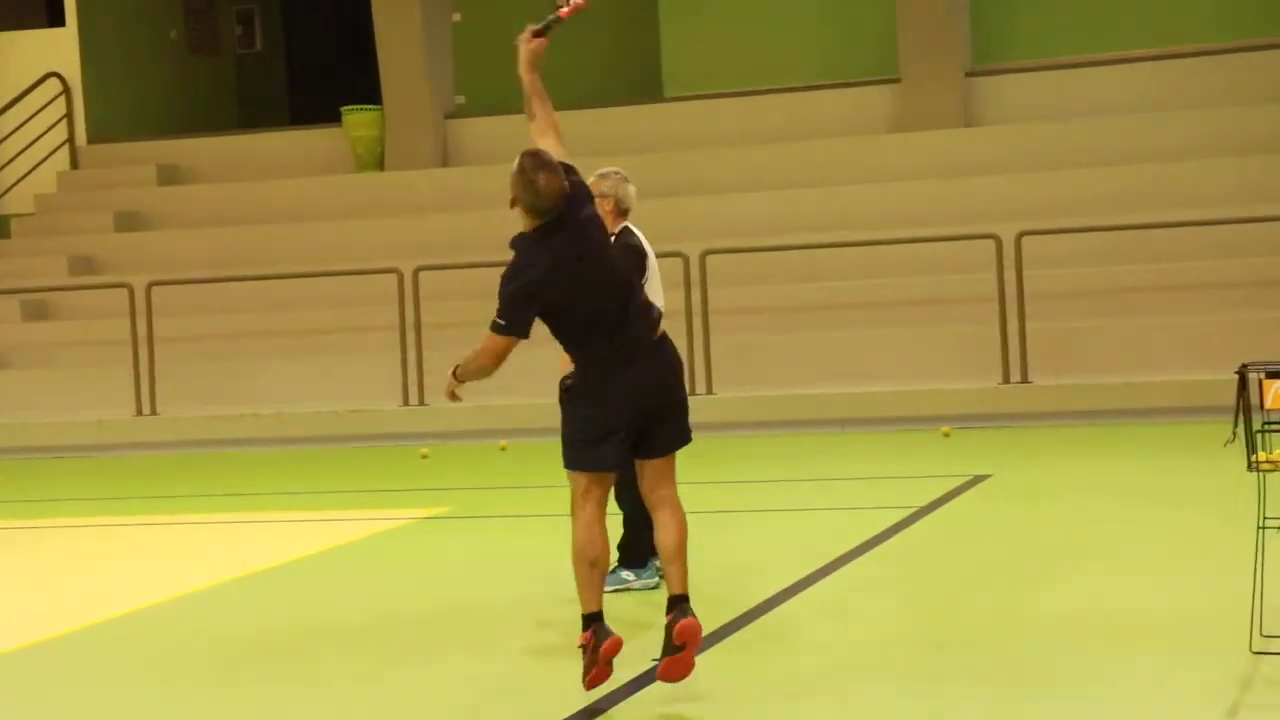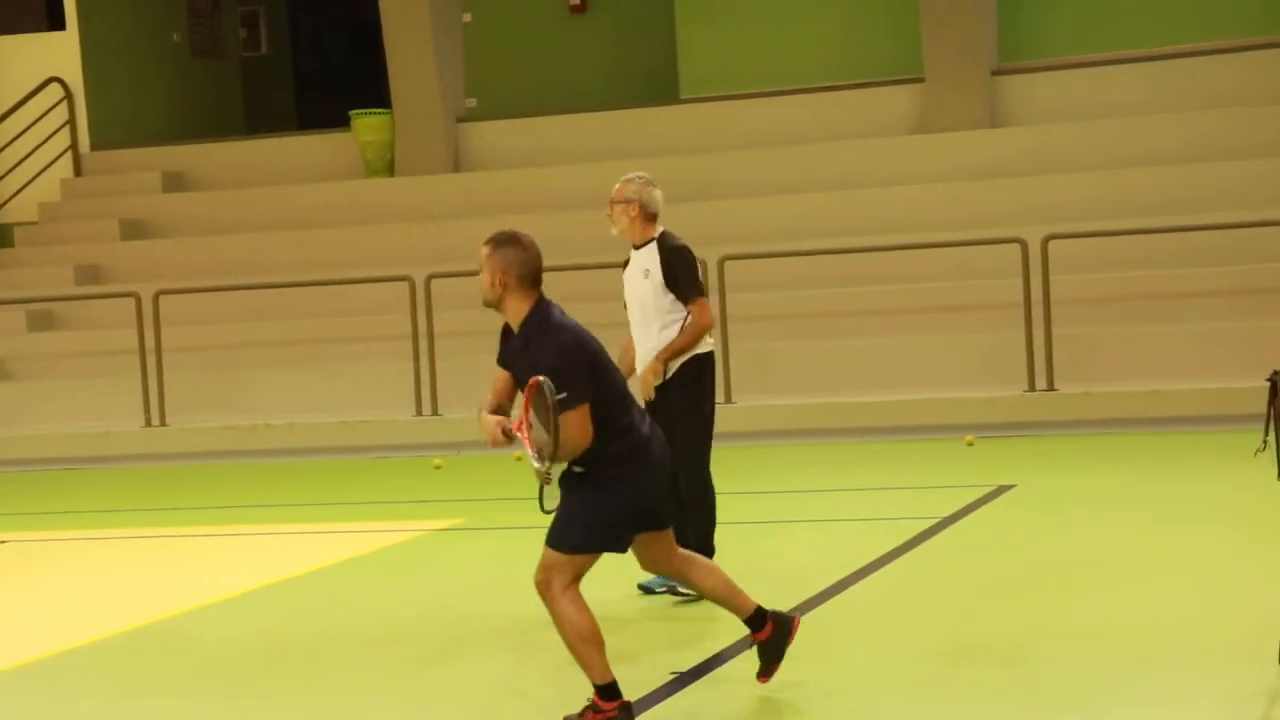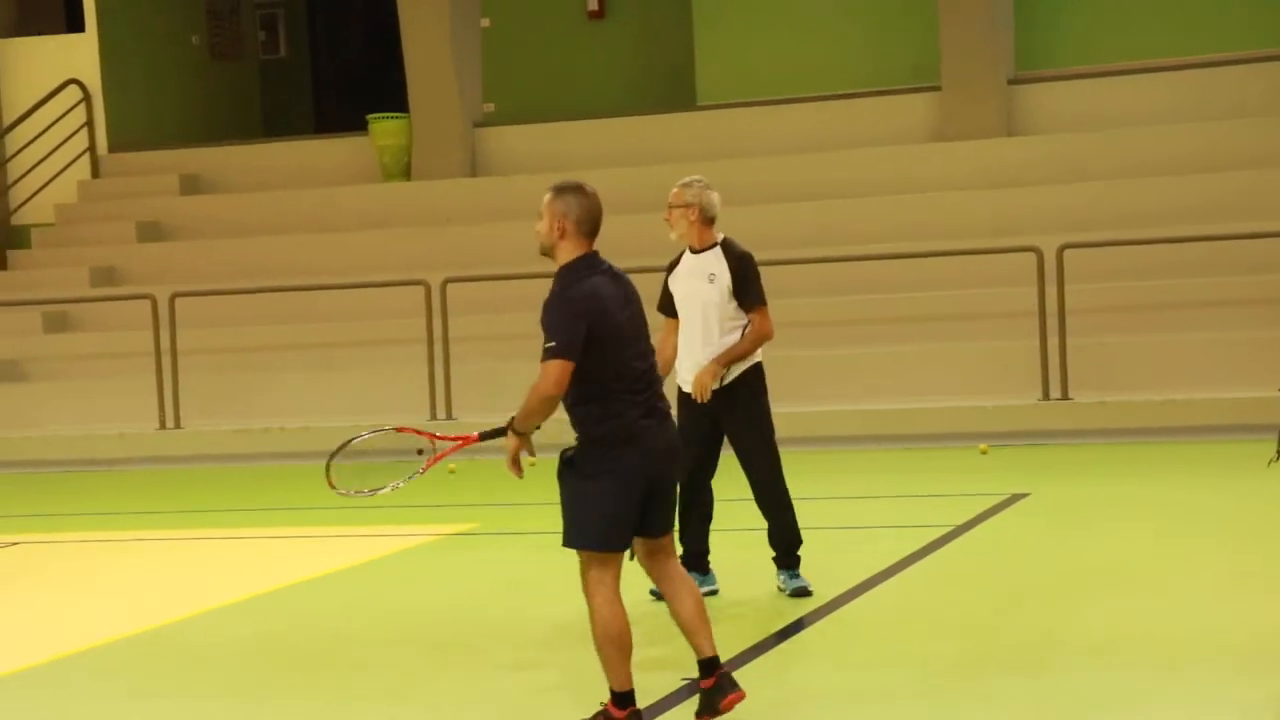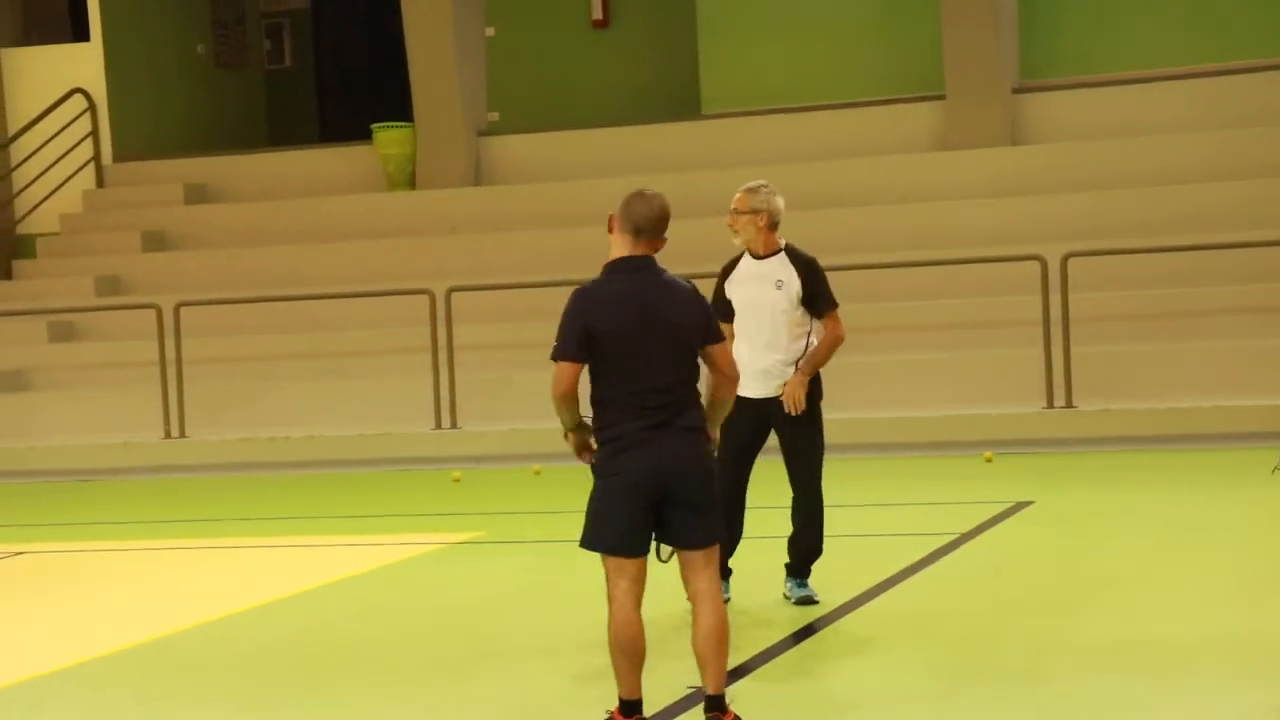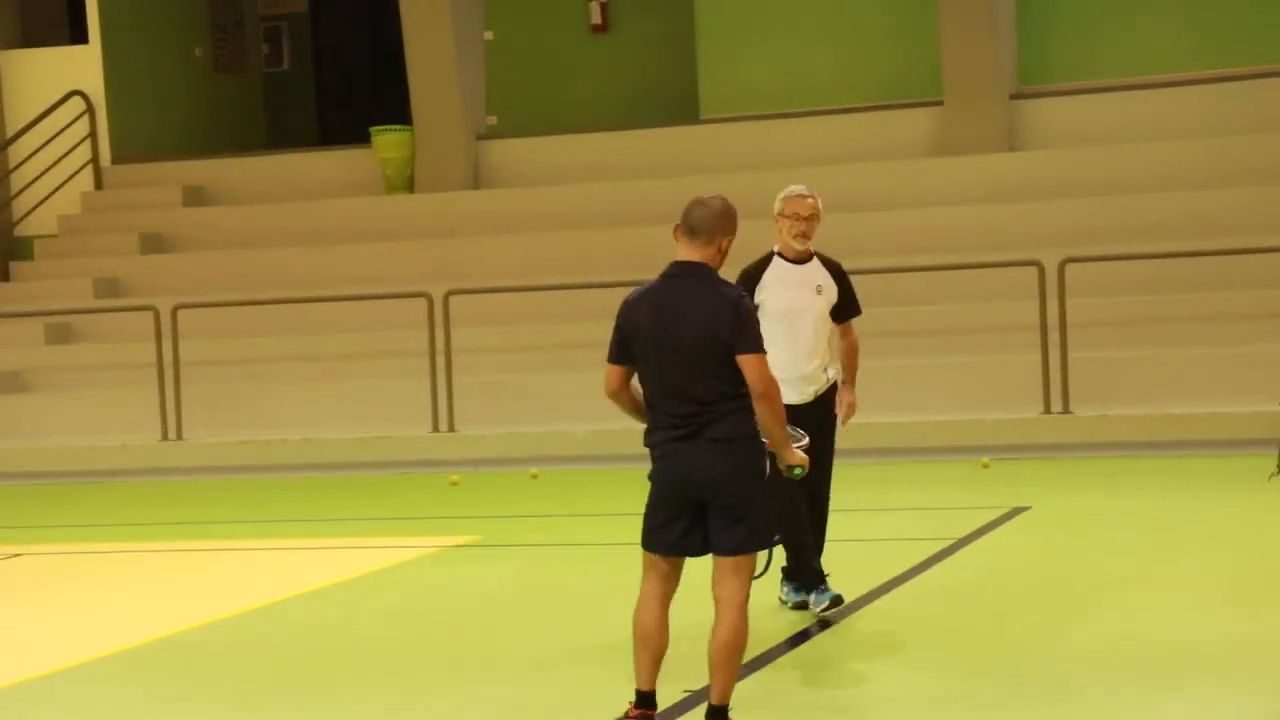
dt=0.4s
person 1, frame 1
left shoulder: (525, 276)
right shoulder: (578, 214)
left elbow: (490, 358)
right elbow: (547, 135)
left wrist: (457, 376)
right wrist: (529, 72)
left hip: (601, 387)
right hip: (655, 368)
left knee: (588, 504)
right knee: (660, 493)
left ankle: (594, 628)
right ankle: (678, 612)
person 1, frame 2
left shoulder: (554, 346)
right shoulder: (519, 330)
left elbow: (577, 439)
right elbow: (498, 395)
right wrist: (494, 419)
left hip: (614, 471)
right hip: (639, 452)
left knee: (555, 582)
right knee: (664, 558)
right ankle: (766, 624)
person 1, frame 3
left shoulder: (569, 297)
right shoulder: (613, 281)
left elbow: (552, 386)
left wrist: (518, 430)
right wrist: (525, 411)
left hip: (610, 455)
right hip: (656, 440)
left knee: (600, 581)
right knee: (662, 561)
right ankle: (715, 677)
person 1, frame 4
left shoulder: (589, 300)
right shoulder: (687, 294)
left elbow: (563, 387)
right elbow: (727, 371)
left wrist: (577, 432)
right wrist: (709, 429)
left hip: (624, 460)
right hip: (689, 454)
left knee: (624, 593)
right knee: (704, 585)
person 1, frame 5
left shoulder: (636, 306)
right shoulder: (733, 302)
left elbow: (614, 386)
right elbow: (761, 386)
right wrist: (783, 449)
left hip: (670, 462)
right hip: (733, 460)
left knee: (656, 587)
right knee: (730, 595)
person 2, frame 1
left shoulder: (624, 246)
right shoulder: (620, 244)
left knee: (629, 466)
right knee: (631, 463)
left ankle: (637, 565)
right ankle: (651, 554)
person 2, frame 2
left shoulder: (672, 252)
right shoulder: (634, 261)
left elbow: (703, 319)
left wrist: (658, 361)
left hip: (687, 372)
right hip: (660, 379)
left knee: (691, 471)
right knee: (665, 474)
person 2, frame 3
left shoulder: (736, 259)
right shoulder: (677, 268)
left elbow: (763, 328)
right elbow: (671, 335)
left wrist: (716, 365)
left hip: (739, 386)
right hip: (693, 391)
left knee: (766, 476)
right knee: (691, 482)
left ankle: (789, 566)
right ankle: (697, 570)
person 2, frame 4
left shoulder: (801, 266)
right shoulder: (732, 274)
left elbow: (833, 332)
right elbow: (724, 338)
left wrist: (801, 375)
left hip: (797, 394)
right hip: (746, 396)
left knee: (806, 487)
right knee: (727, 484)
left ankle: (798, 576)
right ankle: (717, 576)
person 2, frame 5
left shoulder: (831, 273)
right shoulder: (755, 276)
left elbow: (847, 336)
left wrist: (848, 385)
left hip: (820, 398)
left knee: (815, 496)
right knee: (786, 495)
left ankle: (796, 580)
right ankle: (812, 583)
